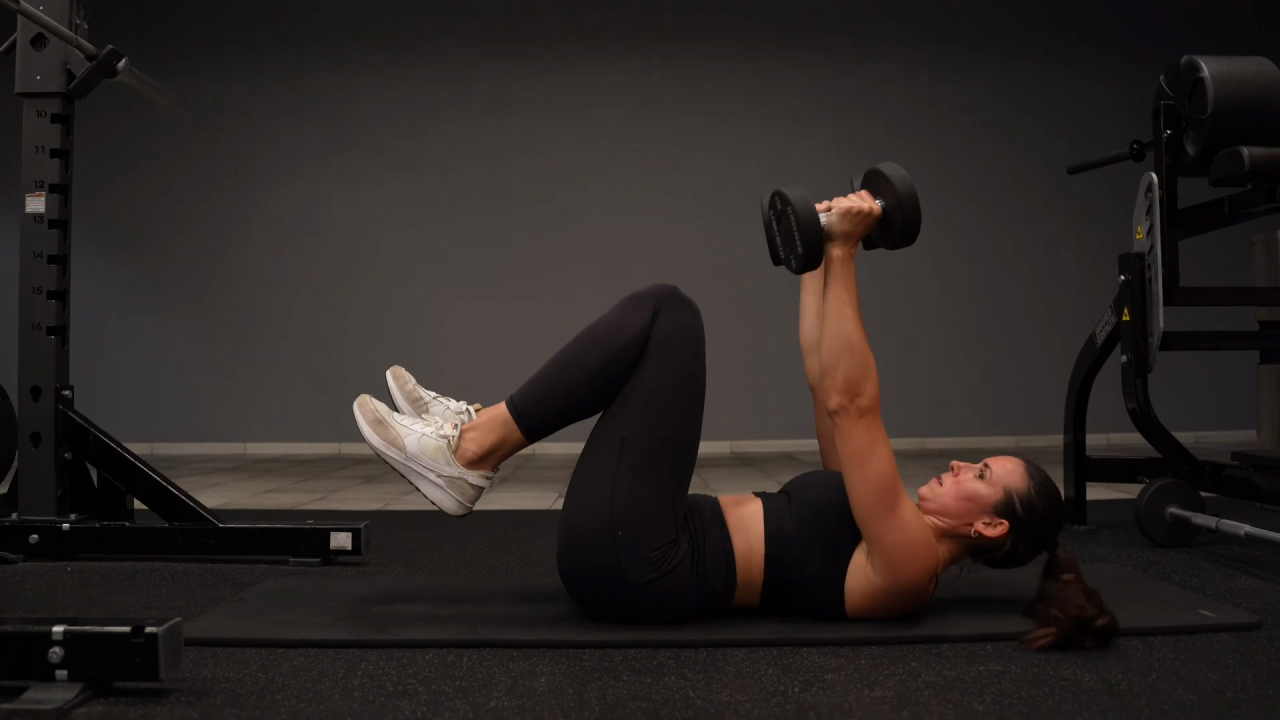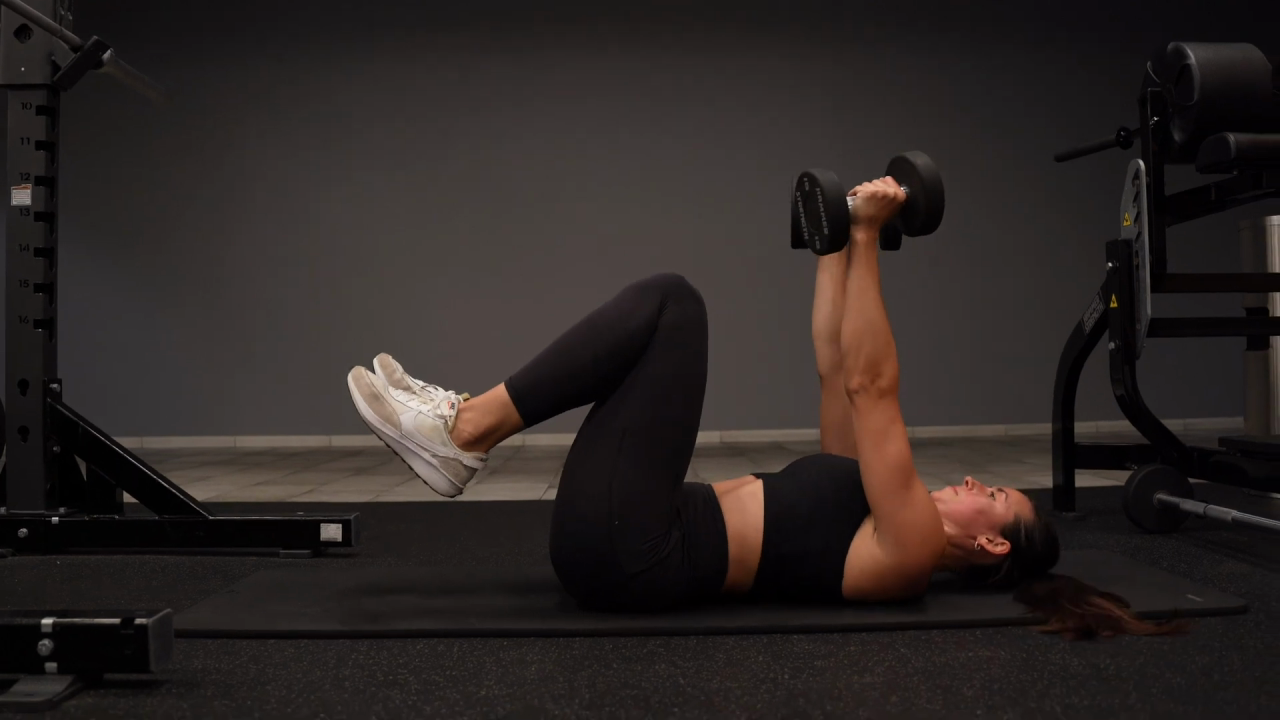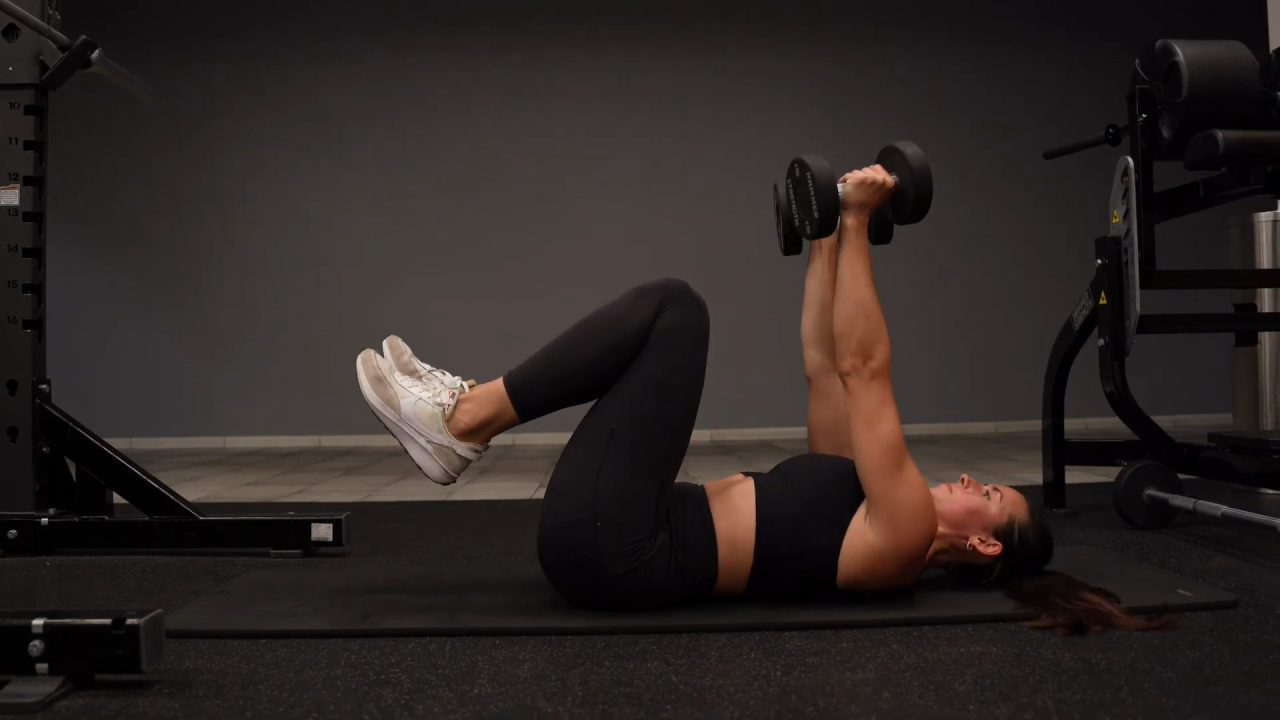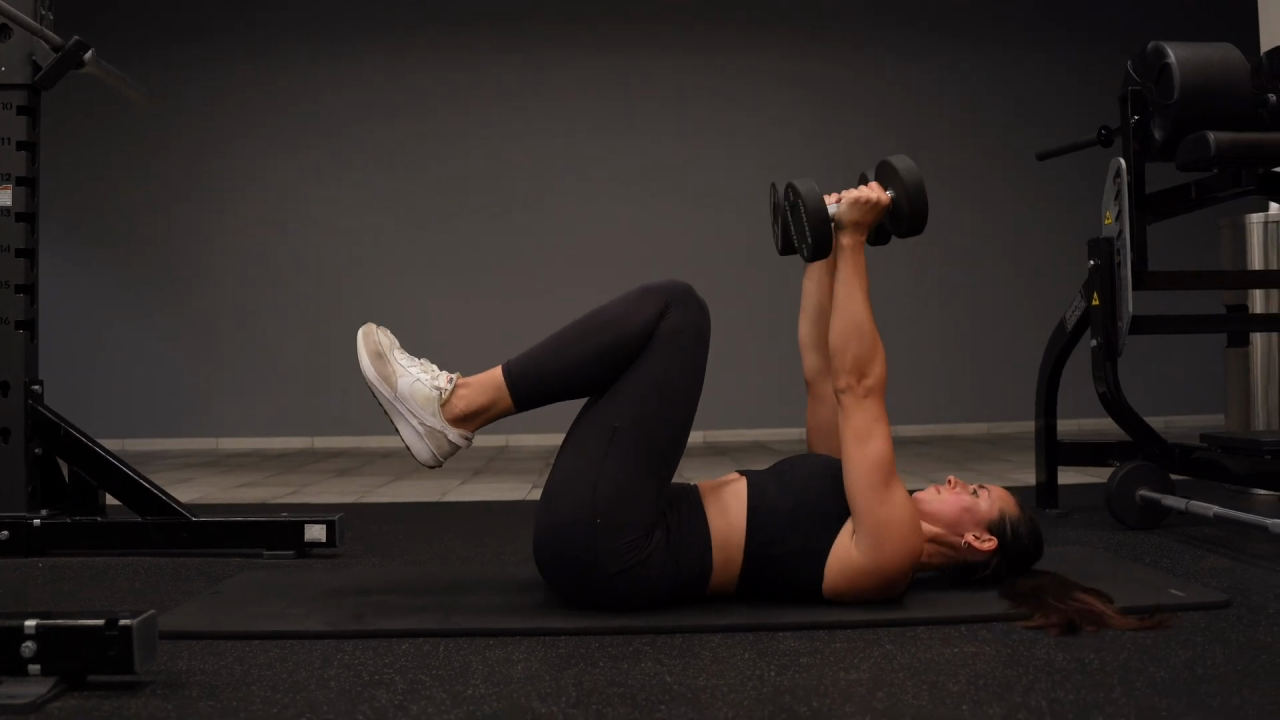
dt=0.4s
person 1, frame 1
left shoulder: (908, 566)
right shoulder: (896, 526)
left elbow: (851, 405)
right elbow: (828, 384)
left wrist: (844, 254)
right wrist: (815, 257)
left hip: (630, 564)
right hip: (639, 556)
left knee: (664, 315)
right knee: (661, 325)
left ankle: (473, 454)
right ankle: (473, 434)
person 1, frame 2
left shoulder: (912, 549)
right shoulder: (877, 513)
left elbow: (873, 386)
right elbow: (835, 368)
left wrist: (867, 237)
right wrist: (834, 241)
left hip: (626, 552)
right hip: (626, 541)
left knee: (669, 304)
right knee: (660, 320)
left ankle: (467, 433)
right ankle: (466, 424)
person 1, frame 3
left shoulder: (904, 537)
right shoulder: (862, 498)
left elbow: (865, 372)
right elbow: (823, 366)
left wrist: (858, 225)
right wrist: (824, 238)
left hip: (610, 552)
right hip: (609, 542)
left knee: (673, 308)
right knee: (665, 317)
left ankle: (464, 424)
right ankle: (465, 411)
person 1, frame 4
left shoulder: (890, 548)
right shoulder: (862, 519)
left elbow: (860, 389)
right elbow: (823, 380)
left wrist: (854, 240)
right wrist: (821, 252)
left hip: (604, 548)
right hip: (603, 541)
left knee: (674, 308)
right knee: (664, 320)
left ankle: (458, 410)
right ankle: (458, 402)
